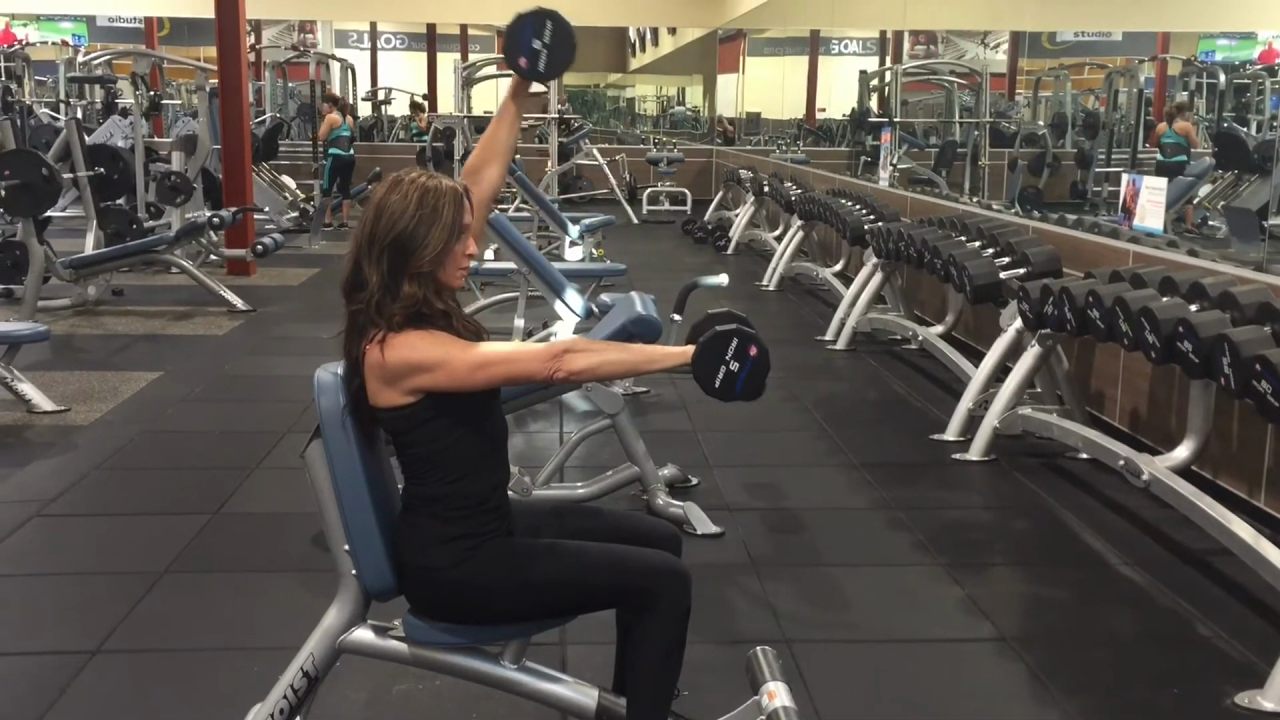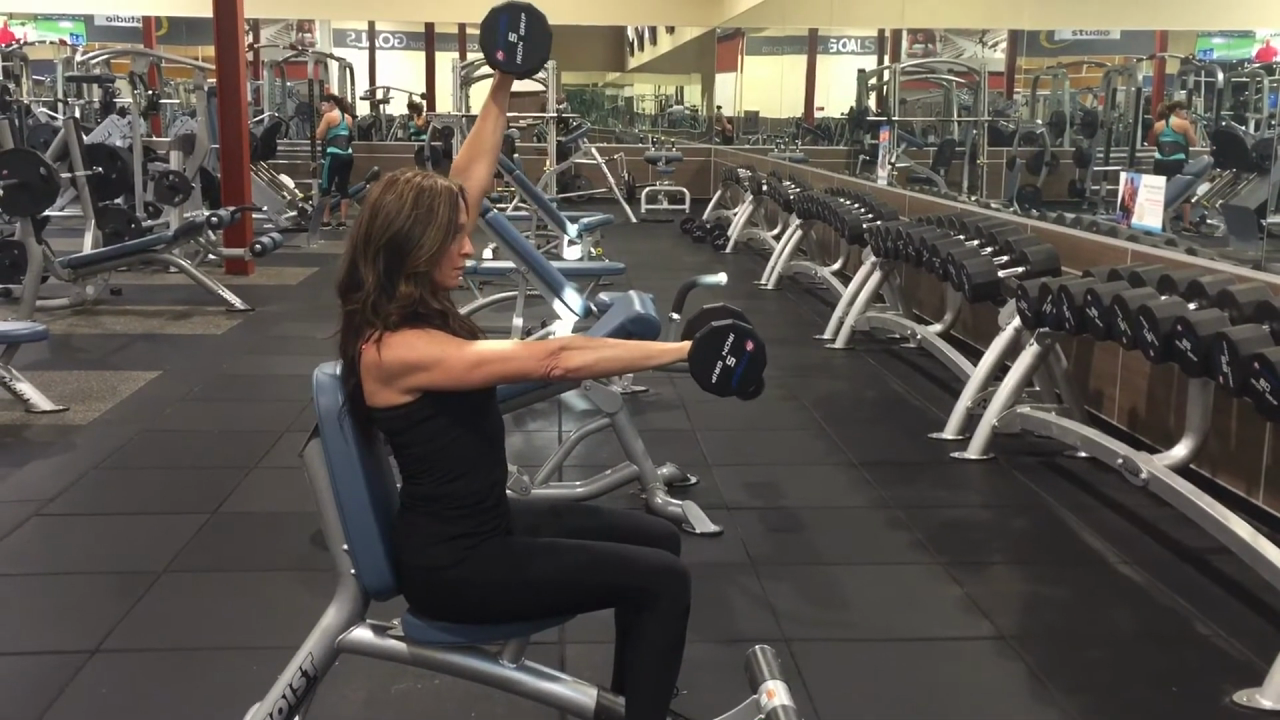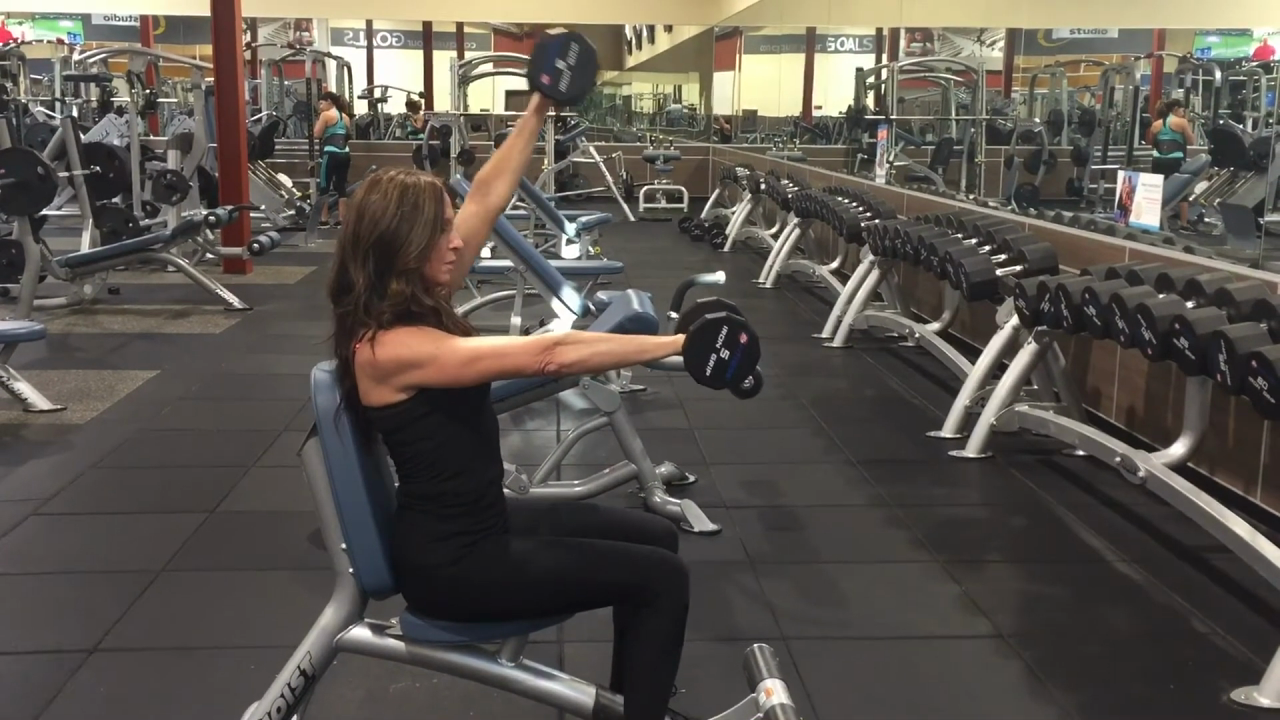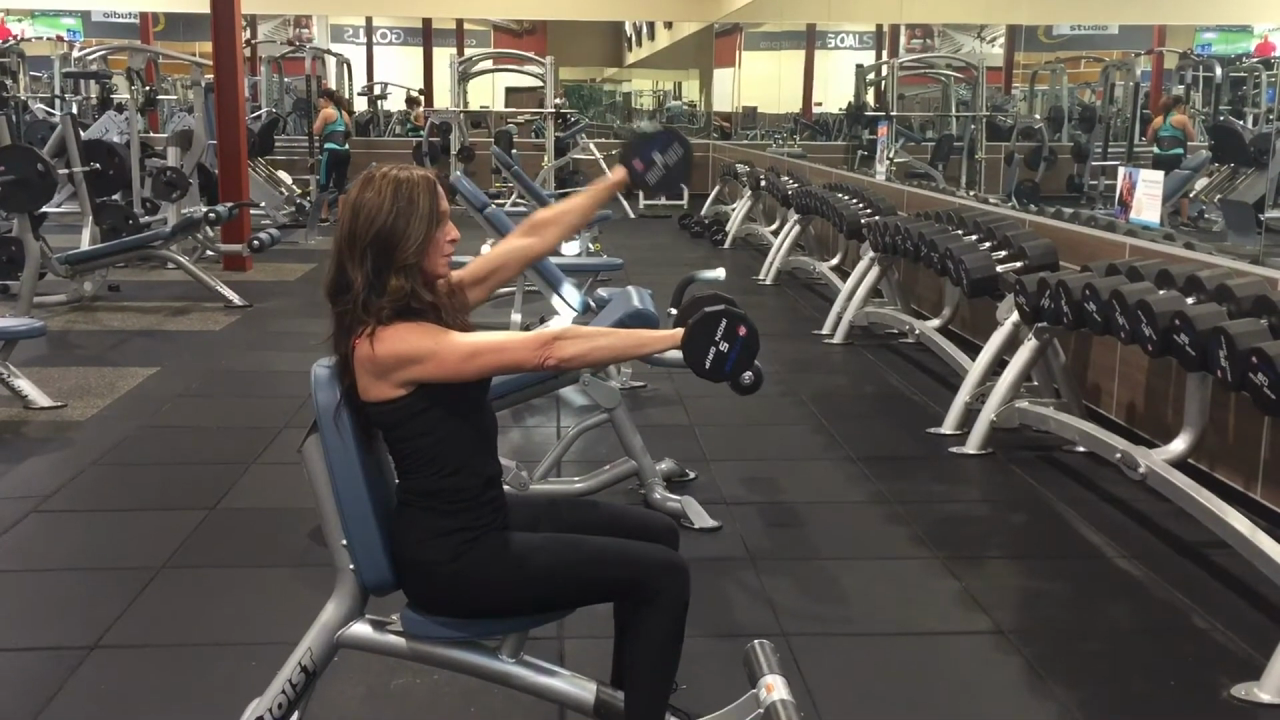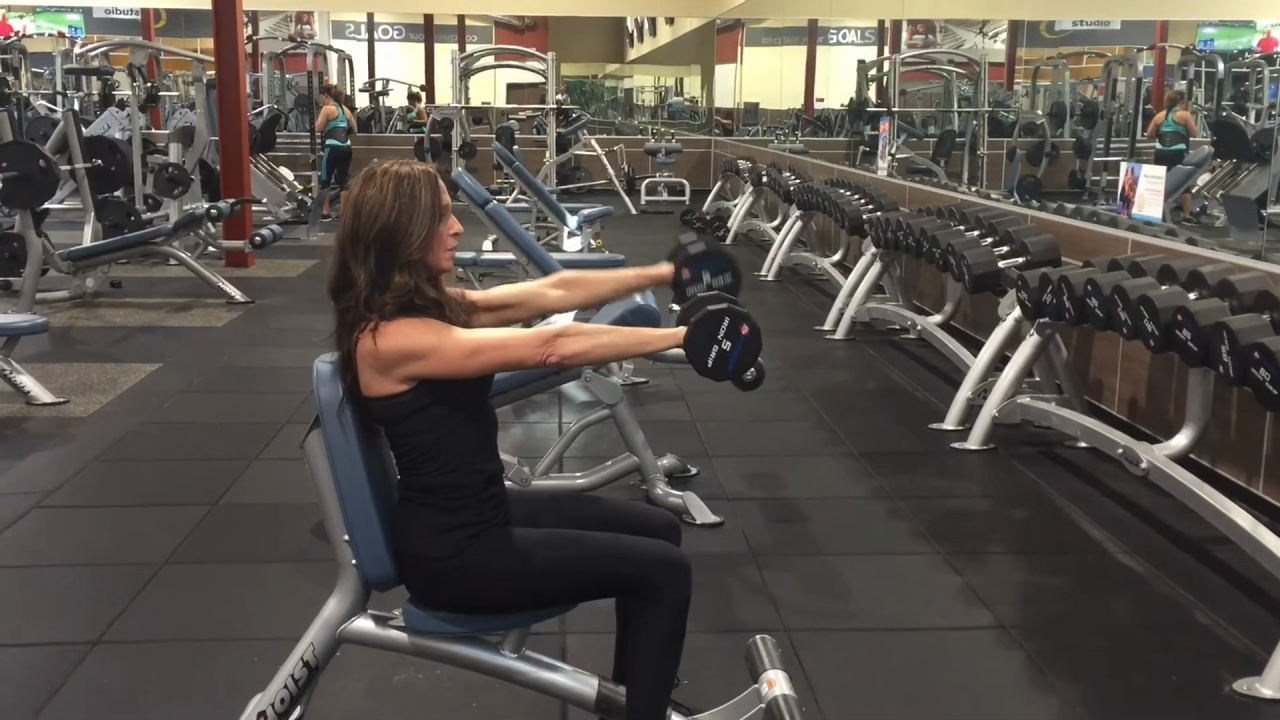
dt=0.3s
person 1, frame 1
left shoulder: (420, 306)
right shoulder: (399, 349)
left elbow: (483, 184)
right elbow: (555, 362)
left wrist: (517, 95)
right wrist: (687, 355)
left hip: (483, 521)
right hip: (454, 561)
left knee: (658, 541)
right knee: (665, 582)
person 1, frame 2
left shoulder: (415, 308)
right shoulder: (396, 349)
left elbow: (471, 179)
right elbow: (551, 359)
left wrist: (500, 91)
right wrist: (684, 350)
left hip: (482, 522)
right hip: (453, 561)
left knee: (657, 540)
right knee: (663, 580)
person 1, frame 3
left shoulder: (416, 304)
right shoulder: (388, 346)
left elbow: (489, 198)
right elbow: (547, 355)
left wrist: (537, 113)
right wrist: (678, 343)
left hip: (480, 519)
right hip: (450, 559)
left knee: (656, 539)
right knee: (662, 577)
person 1, frame 4
left shoulder: (428, 298)
right shoulder: (386, 342)
left elbow: (531, 239)
right elbow: (547, 350)
left wrist: (618, 179)
right wrist: (676, 336)
left hip: (480, 517)
right hip: (449, 557)
left knee: (655, 534)
right knee: (662, 575)
person 1, frame 5
left shoulder: (429, 303)
right shoulder: (391, 338)
left elbow: (553, 291)
right elbow: (550, 347)
left wrist: (662, 272)
right wrist: (682, 335)
left hip: (482, 510)
right hip: (452, 551)
left knee: (657, 531)
right knee: (665, 570)
